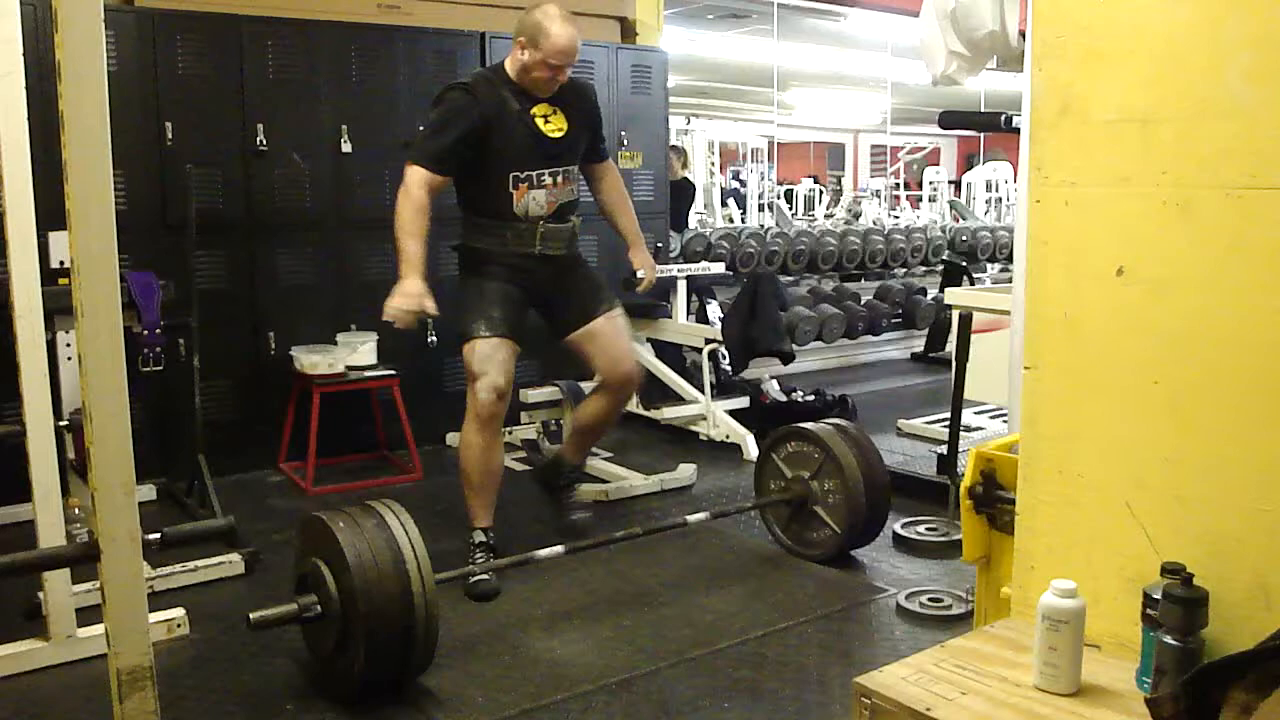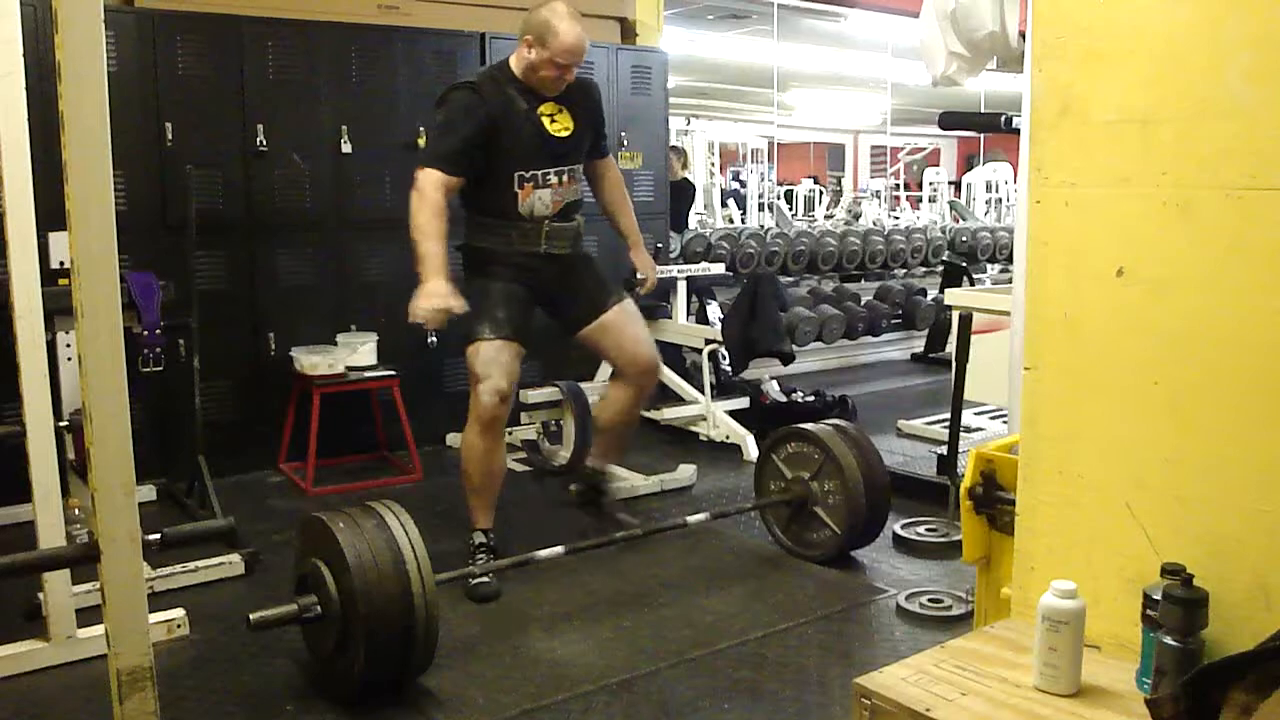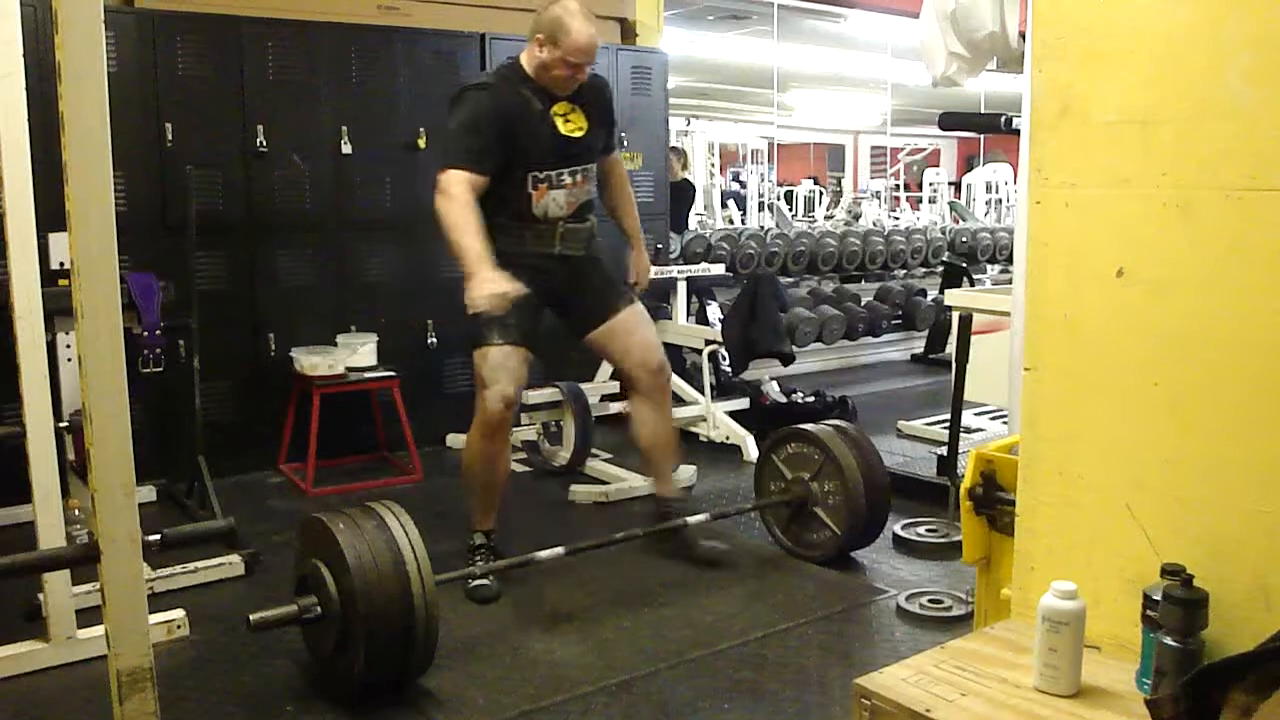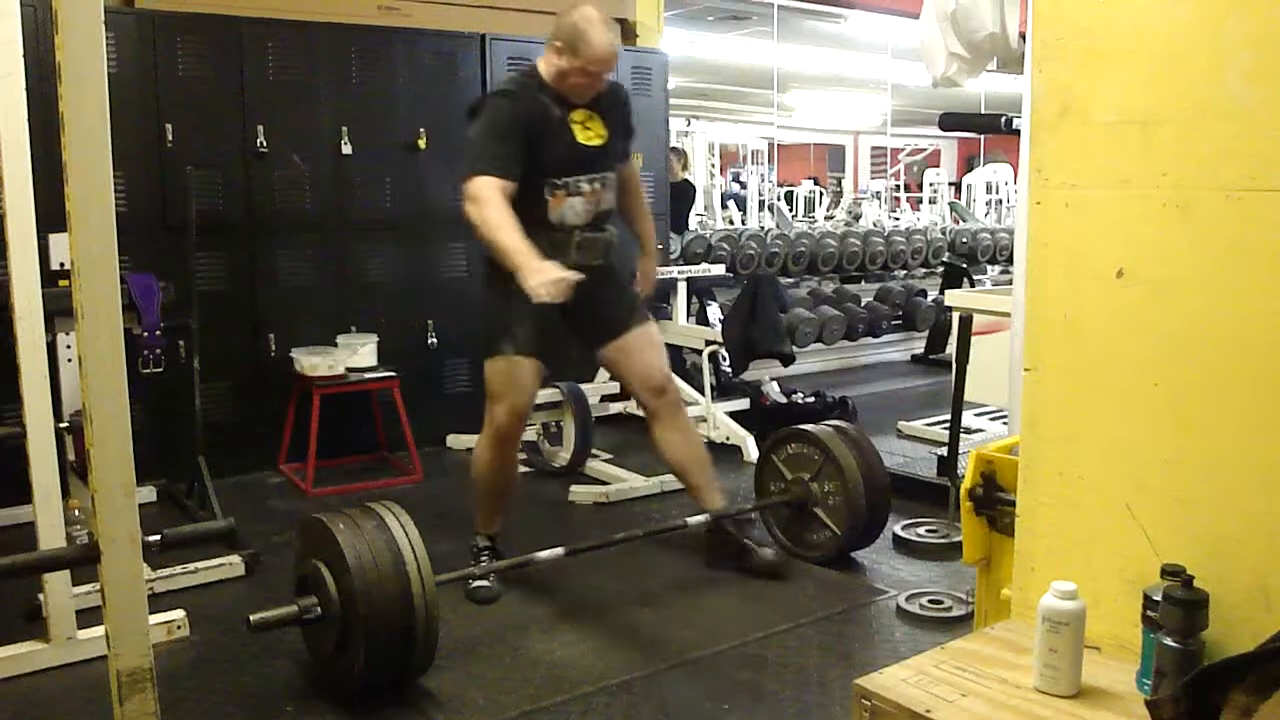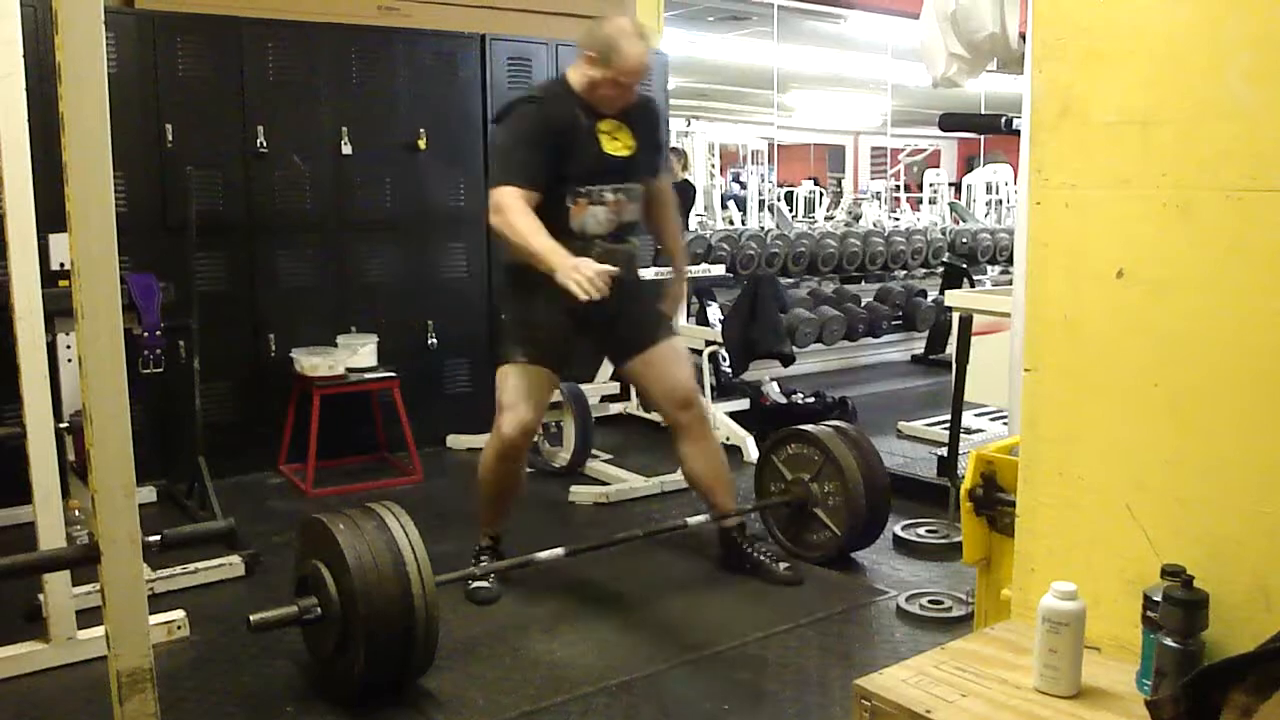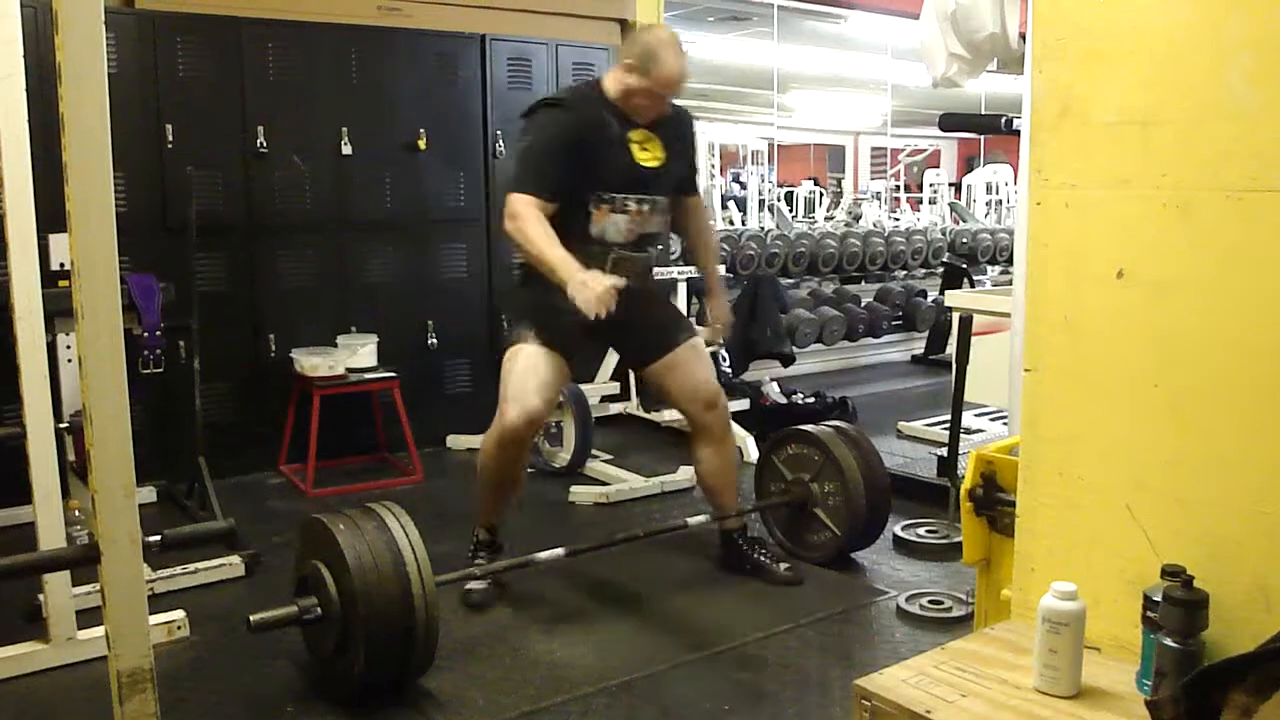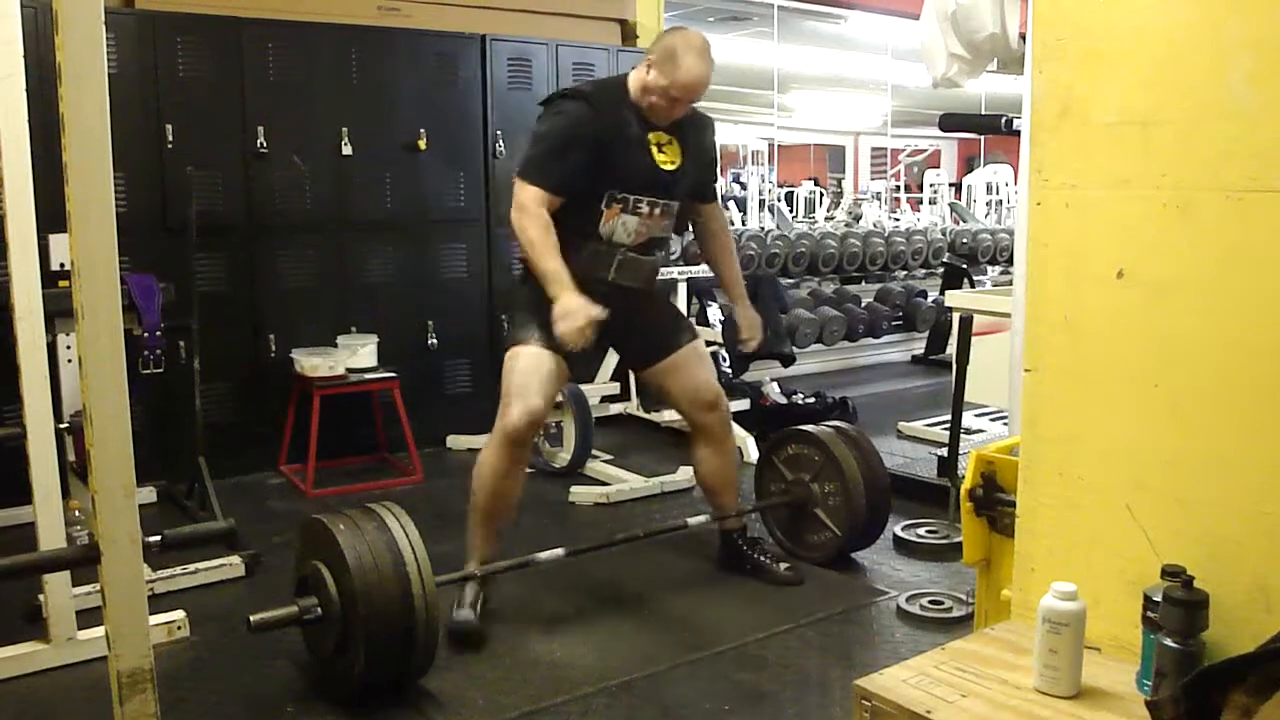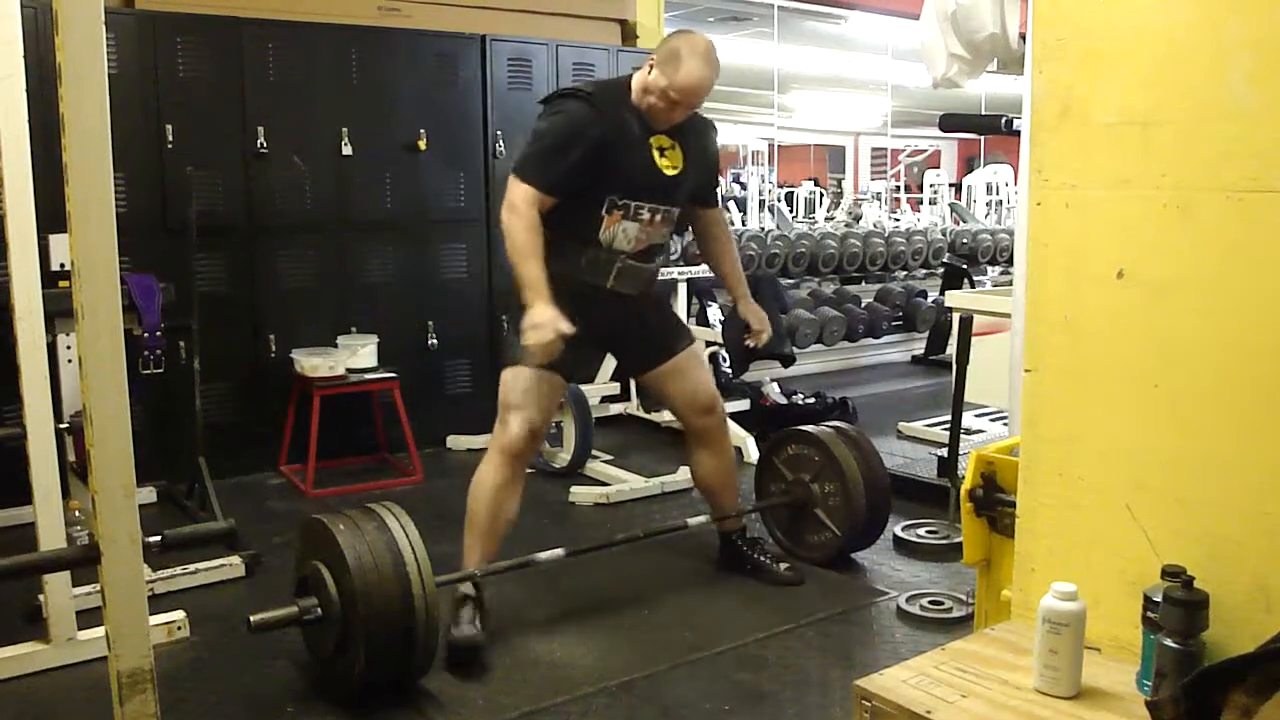
dt=0.1s
person 1, frame 1
left shoulder: (579, 96)
right shoulder: (471, 102)
left elbow: (601, 171)
right elbow: (416, 186)
left wrist: (635, 244)
right wrist: (412, 277)
left hip: (562, 259)
right hip: (494, 265)
left knee: (625, 372)
right knee: (488, 396)
left ankle: (558, 469)
right ankle: (481, 542)
person 1, frame 2
left shoulder: (583, 94)
right shoulder: (478, 101)
left elbow: (602, 168)
right elbow: (430, 188)
left wrist: (636, 244)
right wrist: (434, 279)
left hip: (567, 257)
right hip: (499, 264)
left knee: (643, 363)
right knee: (492, 399)
left ankle: (594, 479)
right ankle: (482, 543)
person 1, frame 3
left shoulder: (592, 91)
right shoulder: (488, 103)
left elbow: (609, 166)
right elbow: (454, 191)
left wrist: (635, 242)
right wrist: (482, 270)
left hip: (580, 259)
right hip: (507, 270)
left knee: (652, 371)
right knee: (497, 405)
left ankle: (669, 513)
right ankle: (482, 545)
person 1, frame 4
left shoulder: (612, 101)
right shoulder: (510, 109)
right elbow: (482, 198)
left wrist: (648, 252)
right wrist: (530, 267)
left hip: (595, 270)
right hip: (528, 279)
left knee: (661, 392)
right knee: (505, 418)
left ankle: (724, 530)
right ankle: (485, 547)
person 1, frame 5
left shoulder: (643, 112)
right shoulder: (536, 118)
left elbow: (657, 192)
right elbow: (506, 208)
left wrist: (679, 270)
right wrist: (564, 266)
left hip: (619, 281)
right hip: (545, 287)
left knee: (687, 404)
right knee: (514, 430)
left ankle: (733, 539)
right ankle: (488, 547)
person 1, frame 6
left shoulder: (675, 125)
right shoulder: (563, 121)
left elbow: (689, 207)
right elbow: (520, 214)
left wrist: (715, 289)
right wrist: (575, 277)
left hip: (635, 287)
right hip: (559, 288)
left knee: (708, 404)
right knee: (519, 420)
left ankle: (736, 540)
right ankle: (485, 544)
person 1, frame 7
left shoulder: (696, 133)
right shoulder: (583, 115)
left elbow: (708, 217)
right elbow: (528, 208)
left wrist: (741, 302)
right wrist: (565, 296)
left hip: (639, 291)
right hip: (564, 292)
left knee: (710, 408)
right knee: (519, 421)
left ankle: (736, 542)
right ankle: (475, 576)
person 1, frame 8
left shoulder: (698, 137)
right shoulder: (584, 116)
left elbow: (709, 221)
right elbow: (519, 206)
left wrist: (744, 299)
right wrist: (538, 303)
left hip: (635, 296)
right hip: (564, 297)
left knee: (707, 410)
right knee: (517, 436)
left ankle: (735, 541)
right ankle: (468, 599)
